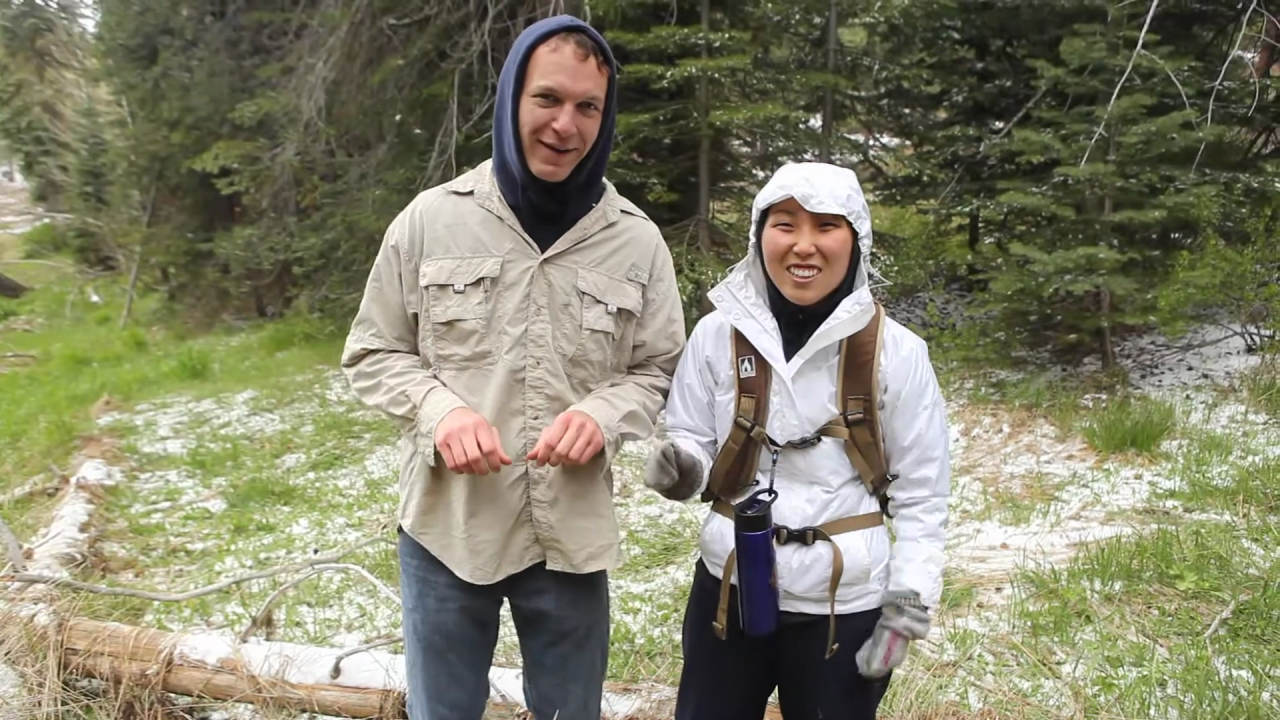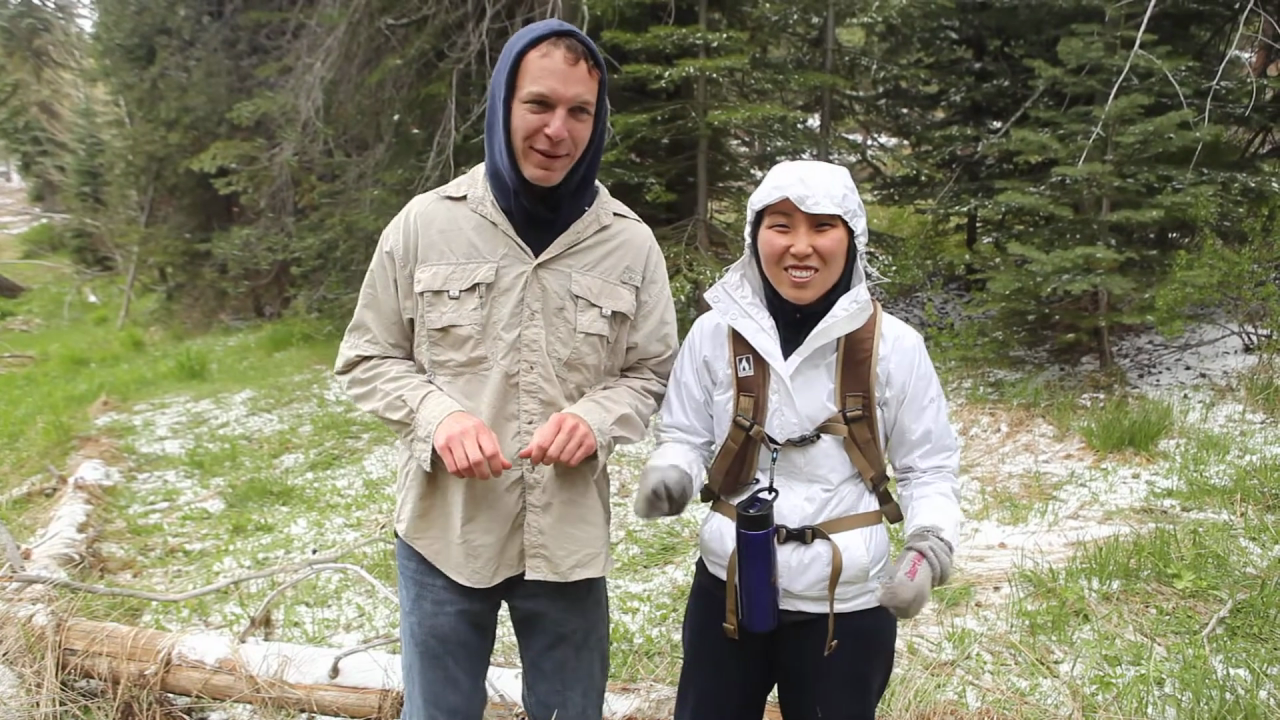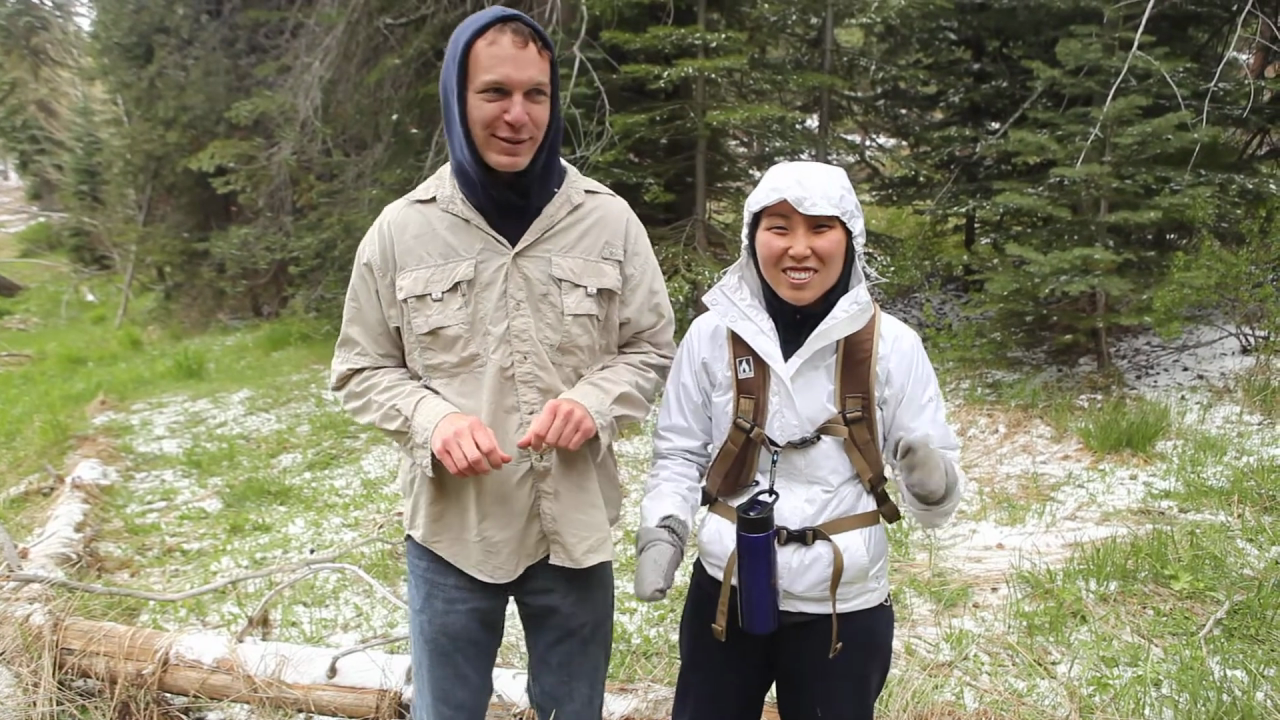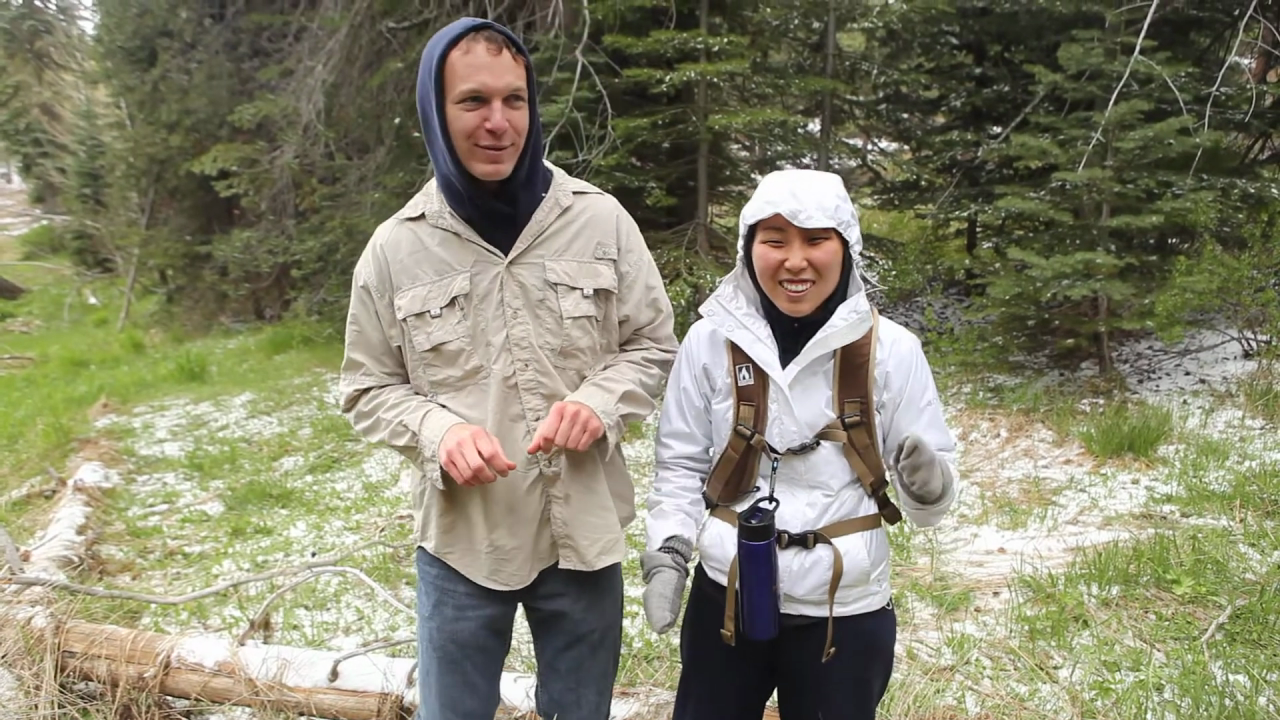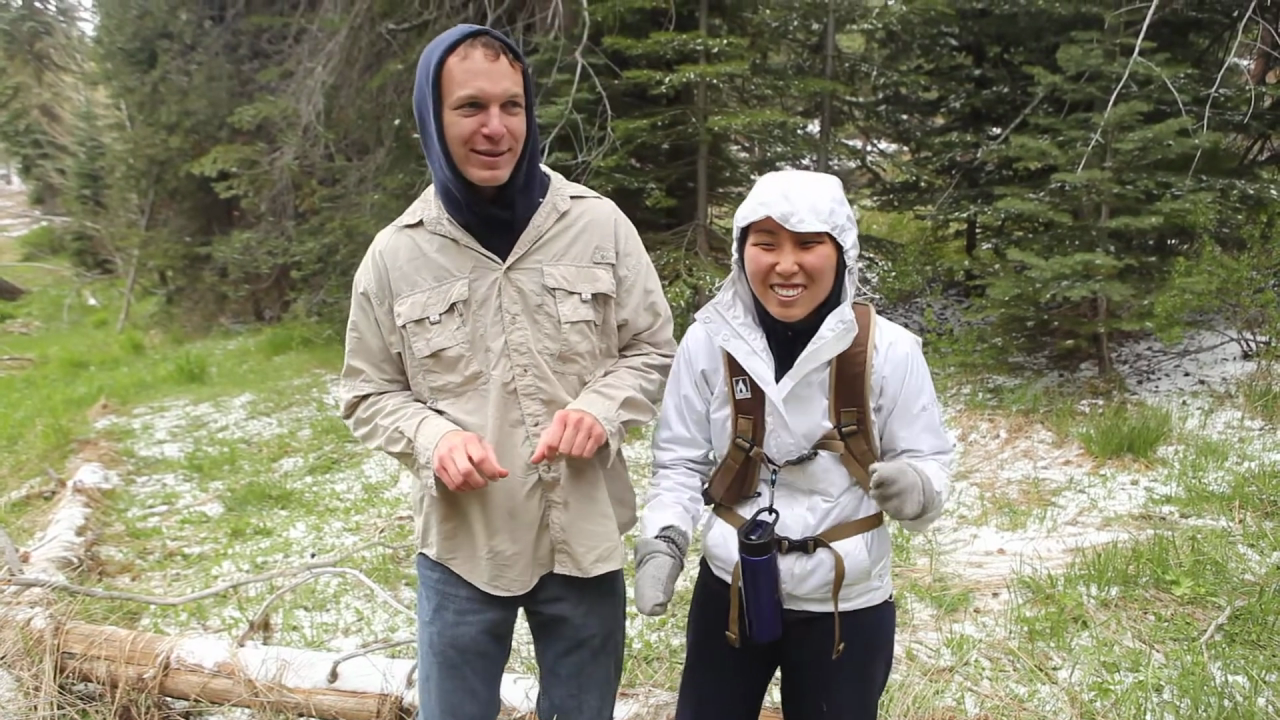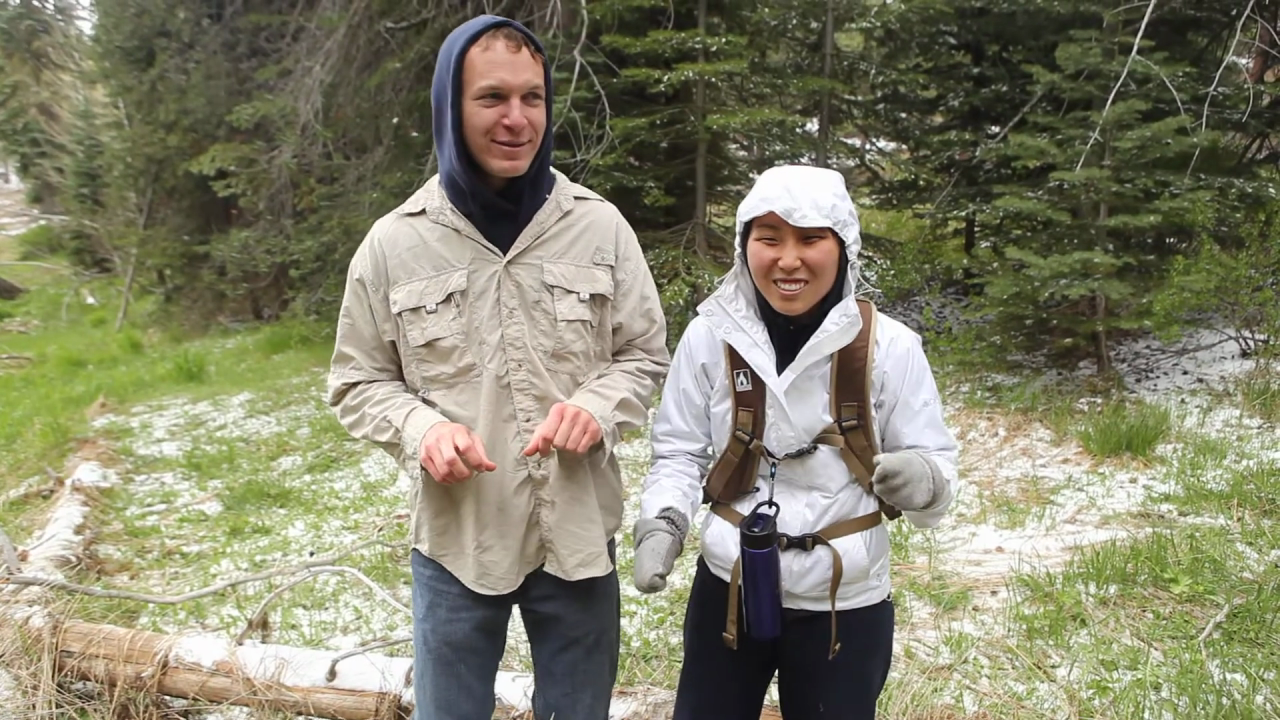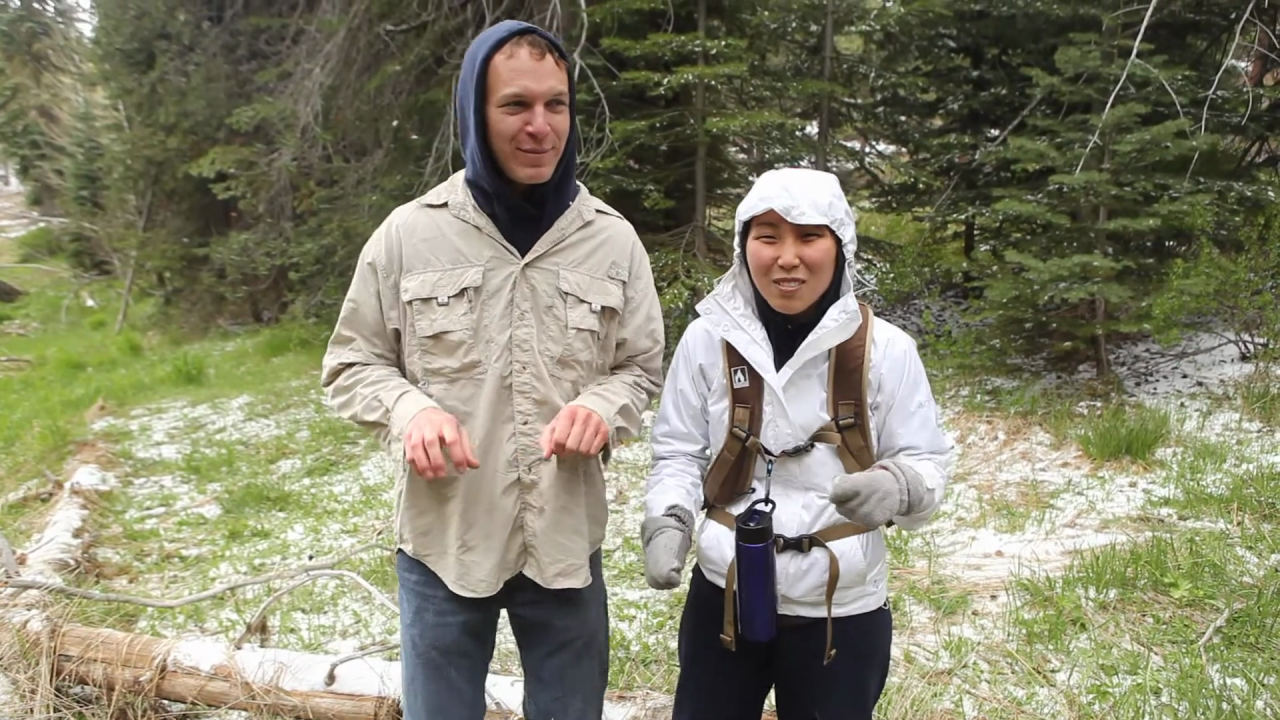
dt=0.3s
person 1, frame 1
left shoulder: (635, 241)
right shoulder: (430, 219)
left elbow: (660, 373)
right elbow: (372, 352)
left wrist: (602, 416)
right wrist: (439, 408)
left hip: (570, 531)
right hip: (444, 527)
person 1, frame 2
left shoulder: (630, 243)
right shoulder: (423, 224)
left elbow: (653, 376)
right elbow: (366, 358)
left wrist: (594, 419)
right wrist: (438, 414)
left hip: (567, 534)
right hip: (442, 532)
person 1, frame 3
left shoulder: (608, 221)
right shoulder: (400, 230)
left elbow: (651, 350)
right elbow: (362, 368)
left wrist: (594, 402)
right wrist: (432, 418)
left hip: (573, 525)
right hip: (451, 530)
person 1, frame 4
left shoulder: (599, 219)
right shoulder: (395, 248)
left elbow: (653, 346)
right elbow: (367, 389)
left wrist: (600, 401)
right wrist: (436, 430)
left hip: (583, 532)
right hip: (461, 539)
person 1, frame 5
left shoulder: (598, 224)
right shoulder: (394, 255)
left elbow: (653, 350)
right elbow: (369, 395)
left wrist: (601, 409)
right wrist: (432, 439)
left hip: (586, 535)
right hip: (462, 544)
person 1, frame 6
left shoulder: (600, 227)
right shoulder: (394, 242)
left elbow: (645, 356)
right elbow: (357, 382)
left wrist: (598, 406)
right wrist: (420, 428)
left hip: (577, 536)
right hip: (454, 540)
person 1, frame 7
left shoulder: (612, 240)
right shoulder: (408, 233)
left elbow: (644, 371)
right elbow: (347, 363)
left wrist: (602, 409)
right wrist: (405, 406)
left hip: (564, 540)
right hip: (441, 540)
person 2, frame 1
left shoulder: (894, 351)
right shoulder: (719, 333)
left elbow: (920, 486)
right elbow: (692, 443)
left wrist: (907, 604)
right wrist: (680, 470)
left hip: (845, 602)
right hip: (730, 586)
person 2, frame 2
left shoulder: (892, 346)
right shoulder: (716, 332)
left elbow: (928, 467)
right elbow: (686, 439)
left wrist: (930, 545)
right wrist: (669, 475)
left hip: (845, 602)
right hip: (729, 587)
person 2, frame 3
left shoulder: (891, 345)
right shoulder: (713, 333)
left elbow: (933, 471)
right elbow: (679, 453)
left wrist: (931, 481)
right wrist: (662, 532)
left hip: (843, 604)
right hip: (726, 589)
person 2, frame 4
left shoulder: (890, 349)
right shoulder: (711, 339)
left elbow: (927, 481)
right elbow: (681, 464)
left wrist: (926, 482)
right wrist: (667, 555)
left hip: (844, 607)
right hip: (727, 595)
person 2, frame 5
left shoulder: (889, 350)
right shoulder: (710, 341)
left elbow: (928, 462)
right elbow: (681, 460)
left wrist: (911, 487)
right wrist: (662, 542)
left hip: (846, 602)
right hip: (732, 587)
person 2, frame 6
left shoulder: (889, 347)
right shoulder: (711, 335)
left elbow: (934, 459)
right elbow: (679, 452)
left wrist: (918, 478)
right wrist: (660, 524)
left hip: (845, 601)
right hip: (729, 586)
person 2, frame 7
left shoulder: (884, 349)
right shoulder: (709, 337)
left elbow: (927, 463)
right elbow: (678, 453)
left wrist: (894, 487)
right wrist: (667, 523)
left hip: (842, 607)
right hip: (725, 594)
